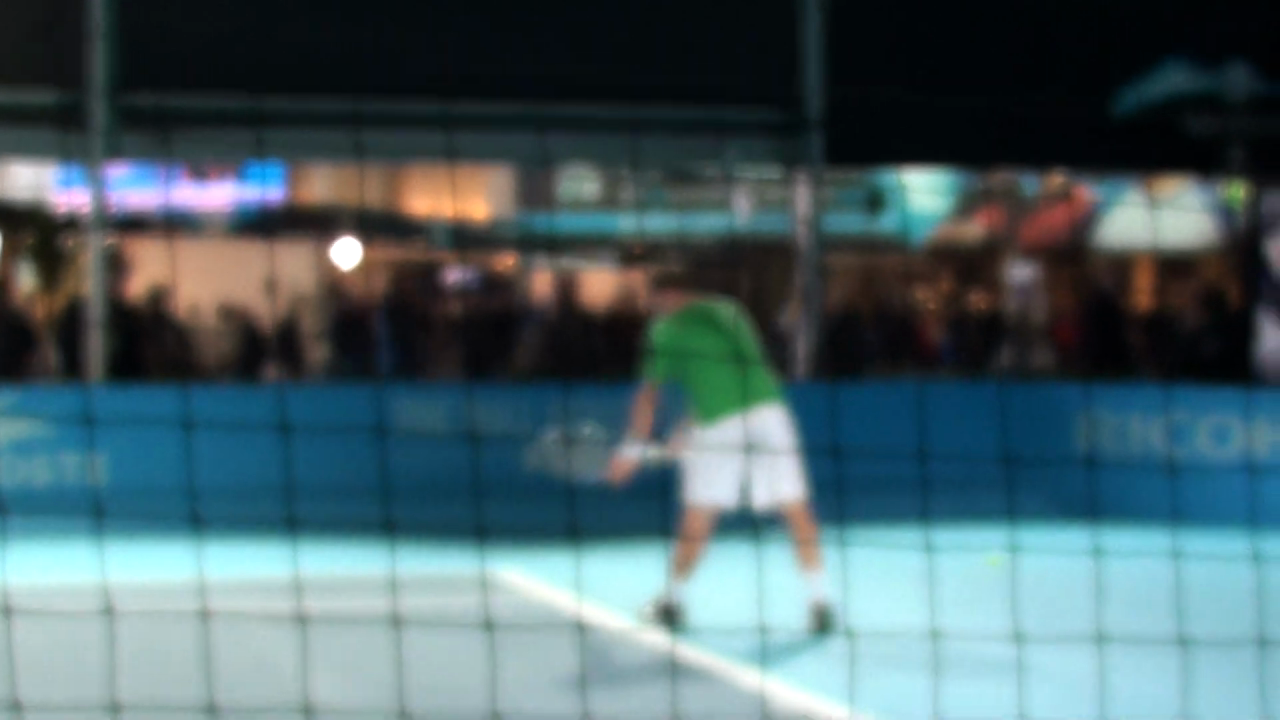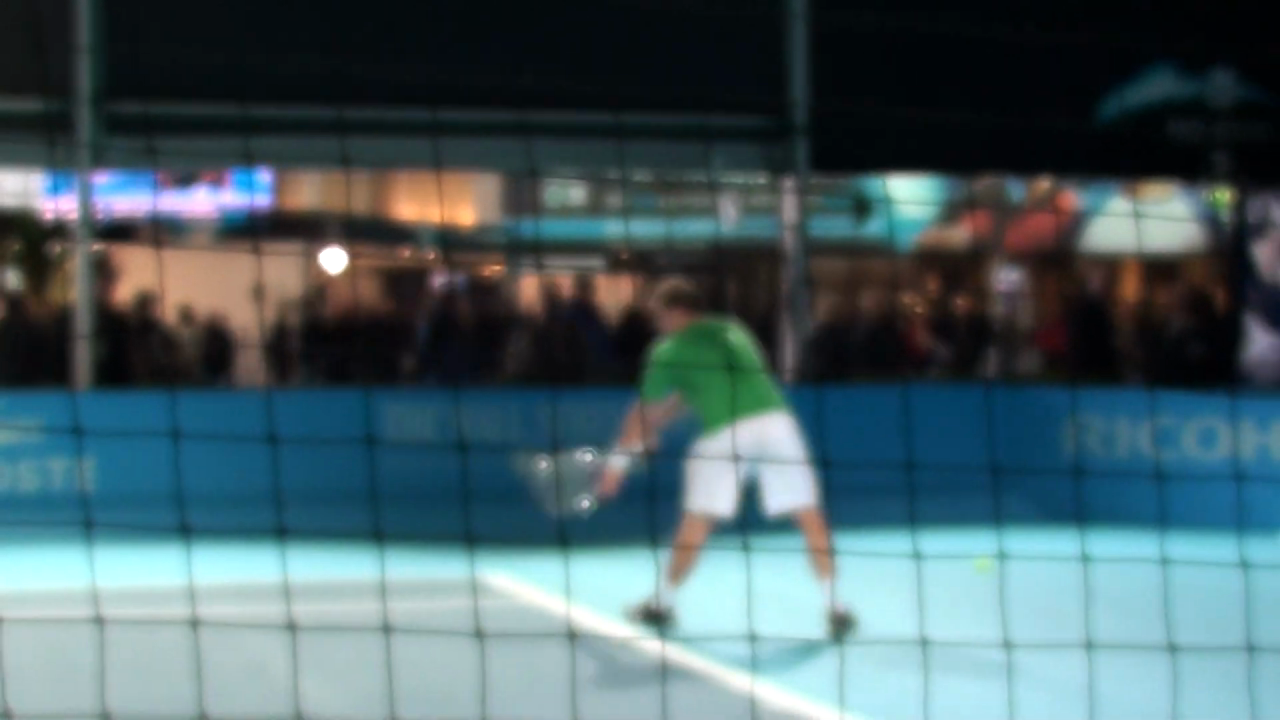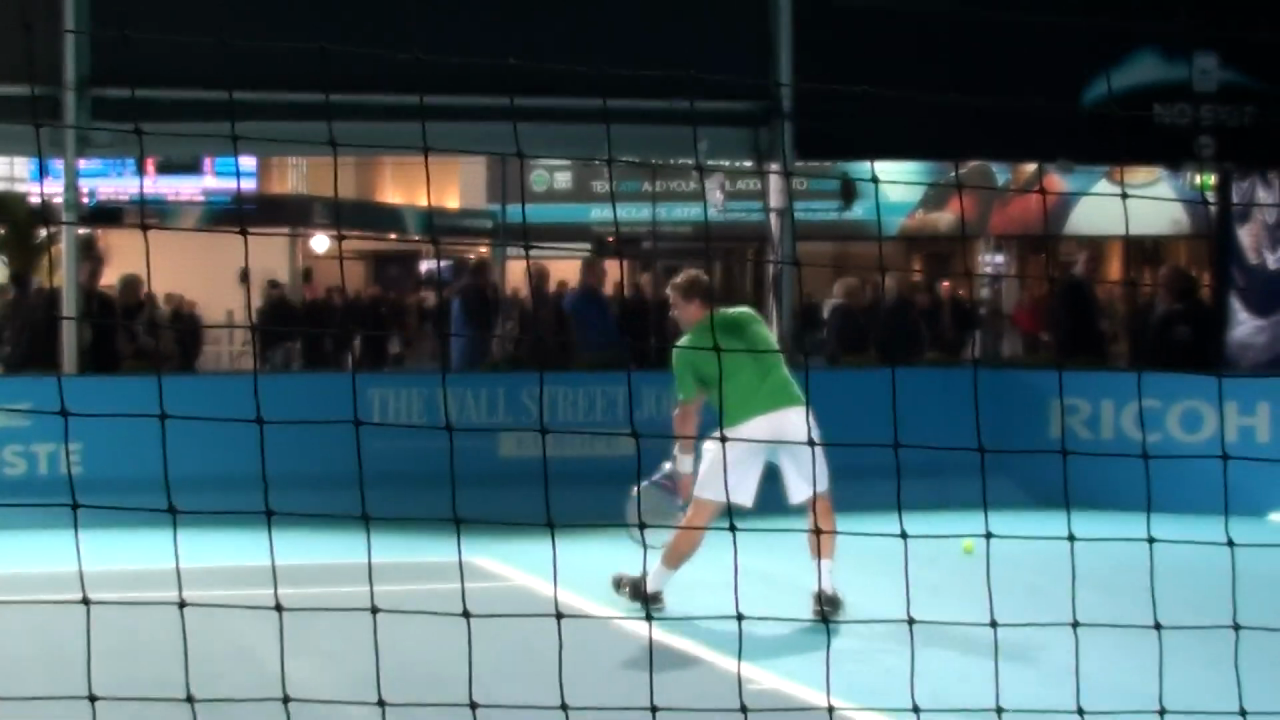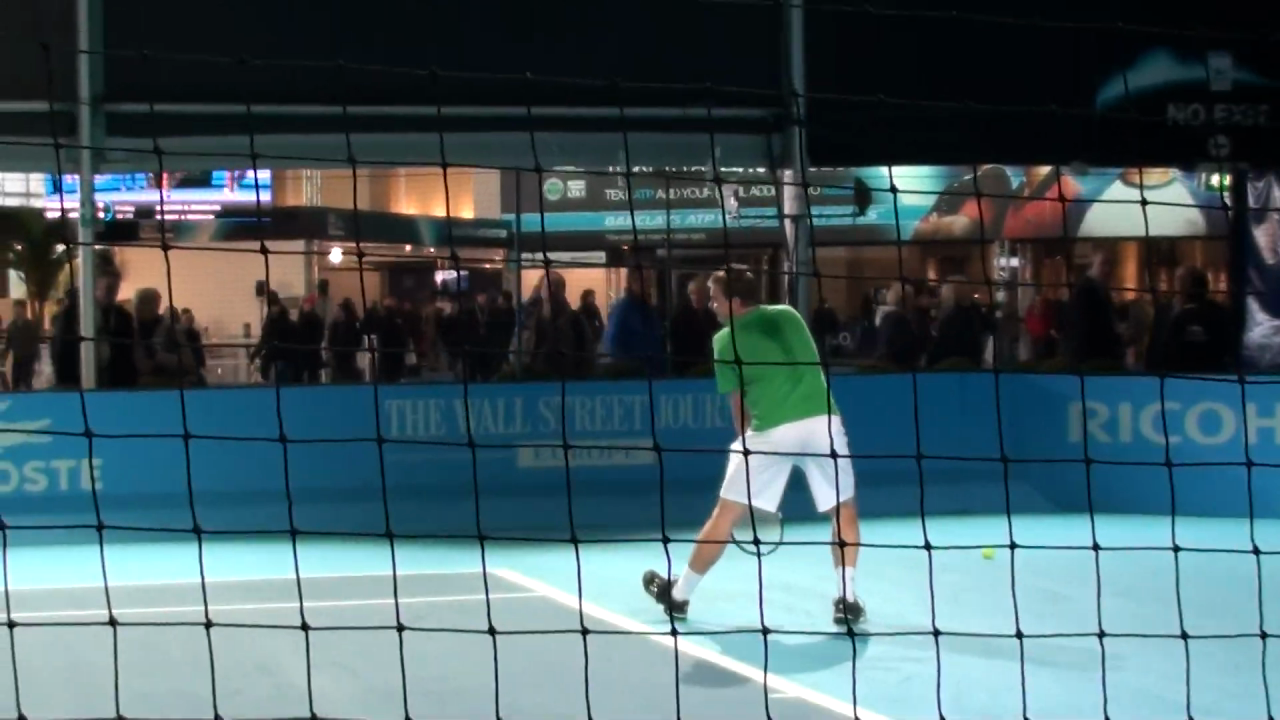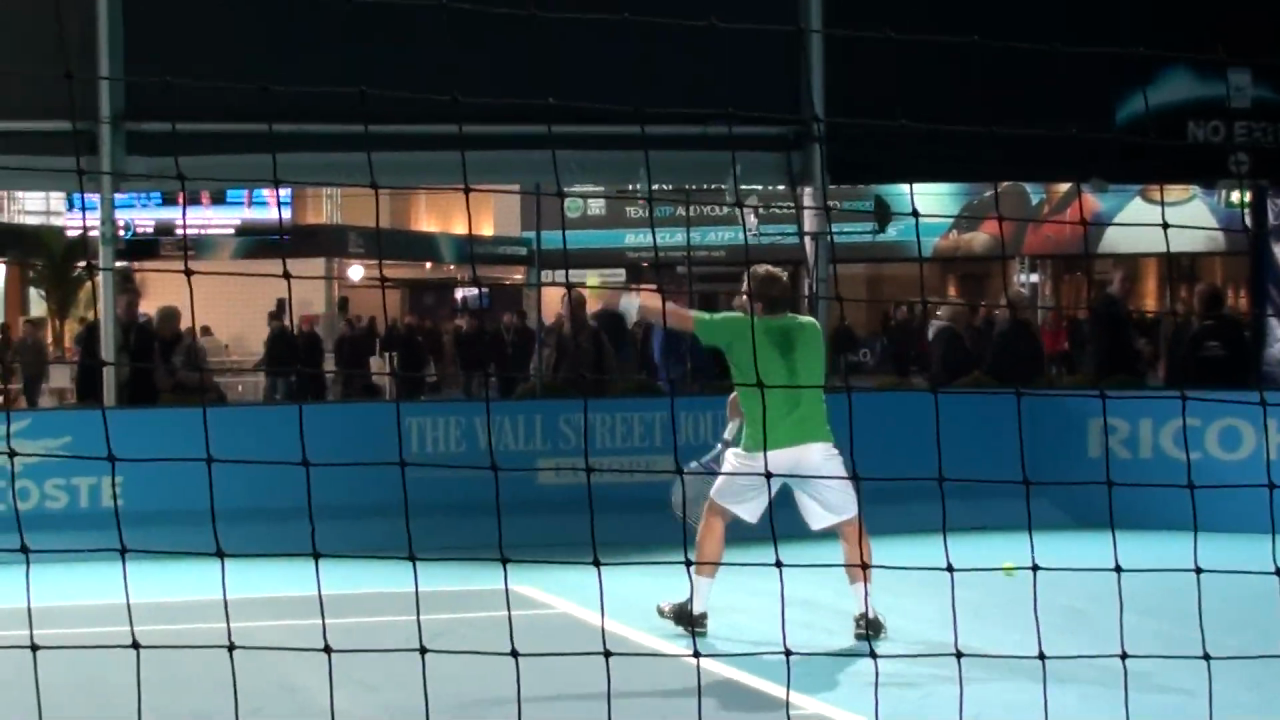
dt=0.3s
person 1, frame 1
left shoulder: (667, 331)
right shoulder: (730, 312)
left elbow: (649, 395)
left wrist: (631, 448)
right wrist: (693, 428)
left hip: (720, 424)
right hip: (768, 412)
left knee: (698, 516)
right knee: (797, 511)
left ankle: (671, 603)
right ankle: (819, 602)
person 1, frame 2
left shoulder: (669, 350)
right shoulder: (730, 329)
left elbow: (643, 410)
left wrist: (617, 462)
right wrist: (651, 429)
left hip: (727, 433)
right hip: (775, 421)
left knee: (695, 523)
right knee: (811, 518)
left ankle: (661, 605)
right ankle: (835, 609)
person 1, frame 3
left shoulder: (687, 348)
right shoulder: (747, 317)
left elbow: (688, 413)
left wrist: (684, 465)
right wrist: (696, 405)
left hip: (743, 427)
right hip: (793, 415)
left knee: (700, 511)
right knee: (820, 504)
left ankle: (651, 587)
right ankle: (825, 592)
person 1, frame 4
left shoulder: (725, 340)
right shoulder: (790, 316)
left elbow: (739, 404)
left wrist: (745, 442)
left hip: (771, 432)
right hip: (823, 423)
left knee: (726, 514)
right knee: (843, 510)
left ankle: (678, 594)
right ankle: (847, 599)
person 1, frame 5
left shoulder: (740, 328)
right shoulder: (811, 329)
left elbow: (677, 316)
left wrist: (624, 300)
left hip: (759, 451)
right hip: (816, 447)
left knee: (715, 515)
right knee: (851, 528)
left ankle: (693, 610)
right ankle: (865, 615)
